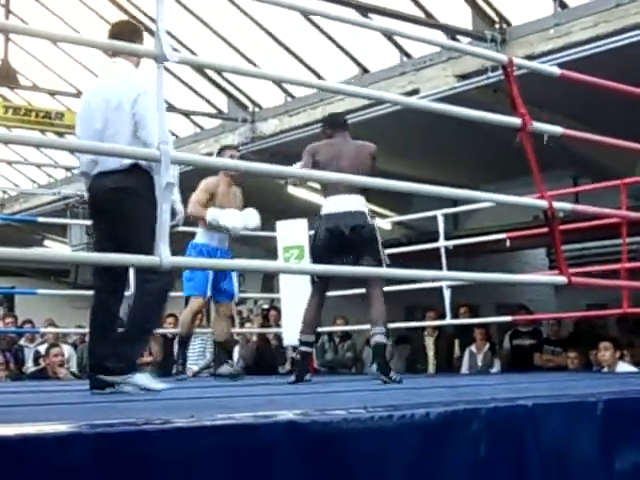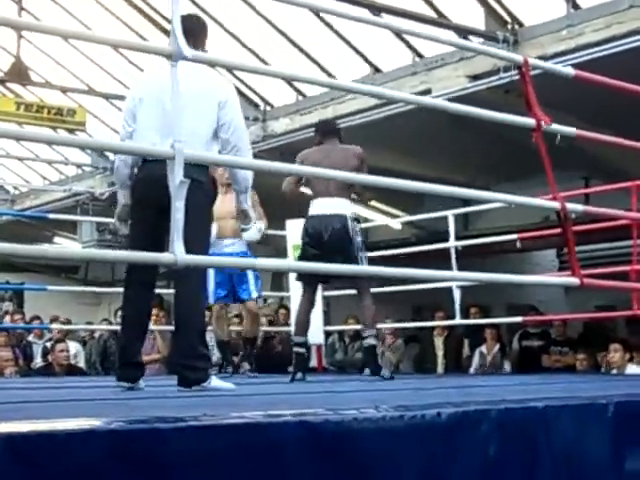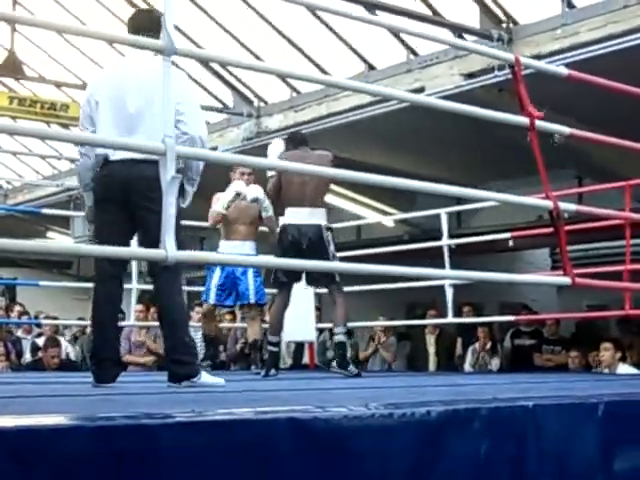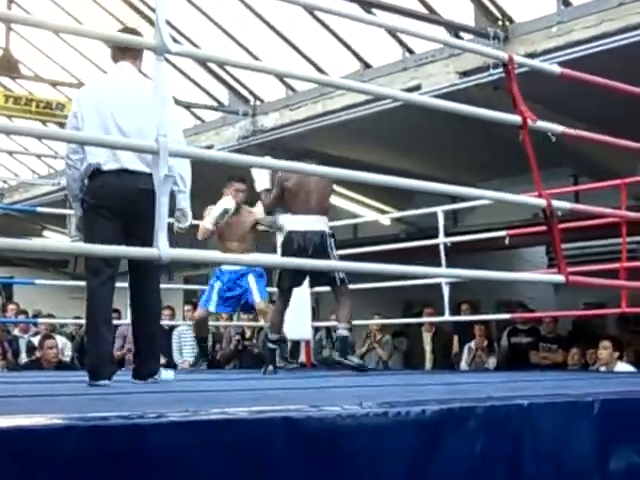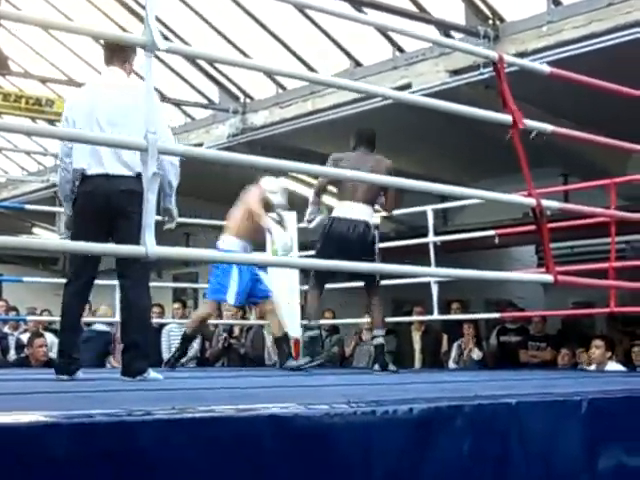
dt=0.7s
person 1, frame 1
left shoulder: (91, 92)
right shoulder: (138, 84)
left elbow: (84, 152)
right elbow: (156, 142)
right wrist: (172, 194)
left hip: (100, 187)
right hip: (133, 184)
left knee: (108, 280)
right knee: (154, 275)
left ankle: (104, 371)
right ankle: (123, 362)
person 1, frame 2
left shoulder: (147, 80)
right shoulder: (217, 84)
left elbow: (126, 141)
right elbow: (236, 144)
left wrist: (123, 193)
right wrist: (244, 197)
left hip: (149, 176)
right hip: (192, 178)
left knee: (140, 273)
right knee: (190, 273)
left ankle: (129, 370)
right ankle: (193, 372)
person 1, frame 3
left shoulder: (103, 78)
right shoulder: (172, 75)
left elbow: (86, 142)
right elbow: (193, 135)
left wrist: (88, 192)
right wrist: (190, 182)
left hip: (111, 176)
right hip: (154, 175)
left knee: (108, 272)
right knee: (165, 270)
left ankle: (104, 369)
right ankle: (183, 368)
person 1, frame 4
left shoulder: (87, 94)
right shoulder: (155, 93)
left elbow: (73, 155)
right elbow: (174, 149)
left wrist: (77, 204)
right wrist: (182, 199)
left hip: (102, 188)
right hip: (144, 188)
left knee: (100, 275)
right knee: (145, 278)
left ankle: (100, 366)
right ankle: (147, 367)
person 1, frame 5
left shoulder: (79, 97)
right shoulder: (143, 95)
left elbow: (65, 157)
right elbow: (165, 152)
left wrist: (68, 204)
right wrist: (168, 199)
left hip: (90, 190)
right hip: (131, 190)
left knee: (79, 276)
right knee: (134, 278)
left ankle: (67, 362)
right ankle: (136, 365)
person 2, frame 1
left shoulder: (315, 149)
right shoulder: (369, 149)
left wrist: (311, 173)
left hip: (328, 220)
right hip: (358, 218)
left knee: (318, 293)
right knee: (376, 286)
left ankle: (302, 366)
right ankle: (380, 359)
person 2, frame 2
left shoulder: (305, 156)
right shoulder: (356, 153)
left elbow: (288, 188)
right elbow: (364, 193)
left hip: (315, 221)
right hip: (342, 220)
left knee: (308, 294)
right knee: (363, 289)
left ankle: (299, 364)
right ankle: (371, 361)
person 2, frame 3
left shoulder: (283, 159)
right shoulder: (327, 158)
left elbow: (273, 197)
left hip: (290, 229)
right hip: (317, 229)
left knee: (282, 294)
right knee: (335, 290)
left ankle: (271, 362)
right ankle: (340, 356)
person 2, frame 4
left shoulder: (285, 175)
right shoulder: (328, 175)
left elbow: (268, 206)
left wrist: (263, 185)
left hip: (294, 236)
right hip: (321, 235)
left knee: (282, 297)
right knee: (342, 292)
left ankle: (271, 359)
right ankle: (343, 347)
person 2, frame 5
left shoulder: (338, 158)
right shoulder: (386, 165)
left elbow: (320, 186)
right elbow: (389, 207)
left wrist: (313, 207)
left hip: (337, 224)
right hip: (363, 228)
left knee: (316, 284)
right knee: (373, 292)
right ankle: (380, 357)
person 3, frame 1
left shoulder: (238, 192)
right shoulder: (211, 183)
right elbow: (192, 209)
left wrist: (246, 220)
right wrist: (220, 216)
left hip: (223, 252)
right hip: (203, 248)
left knee: (225, 309)
right knee: (197, 302)
left ankle: (221, 361)
right ankle: (180, 359)
person 3, frame 2
left shoulder: (248, 196)
left elbow: (262, 219)
left wrist: (258, 228)
left hip: (241, 255)
right hip: (216, 257)
left knee: (253, 308)
right knee: (218, 311)
left ankle: (247, 360)
right ankle: (227, 362)
person 3, frame 3
left shoulder: (258, 197)
right shoulder: (220, 196)
left elbow: (272, 227)
right elbow: (212, 221)
left wrist: (263, 203)
right wrist: (229, 198)
left hip: (248, 258)
right hip: (223, 257)
left knee: (252, 310)
right knee: (210, 308)
left ankle: (256, 361)
person 3, frame 4
left shoulder: (251, 213)
right shoulder: (213, 210)
left elbow: (274, 225)
right elbow: (201, 236)
right wrist: (216, 215)
left hip: (249, 271)
right hip: (225, 272)
left knee: (263, 309)
right knee: (200, 316)
person 3, frame 5
right shoulder: (253, 192)
right elbow: (258, 213)
left wrist: (277, 209)
right wrist: (277, 230)
right hip: (230, 254)
left knee: (270, 307)
right knee: (210, 308)
left ankle: (286, 357)
right ankle: (179, 352)
